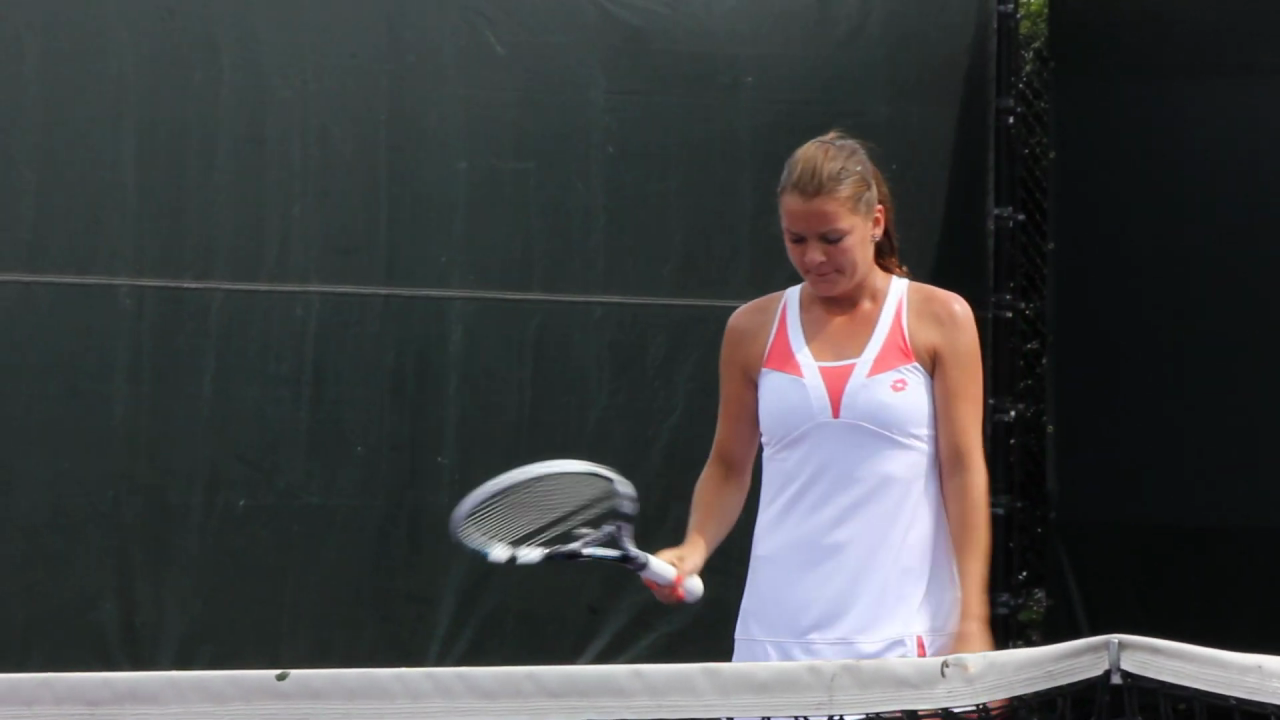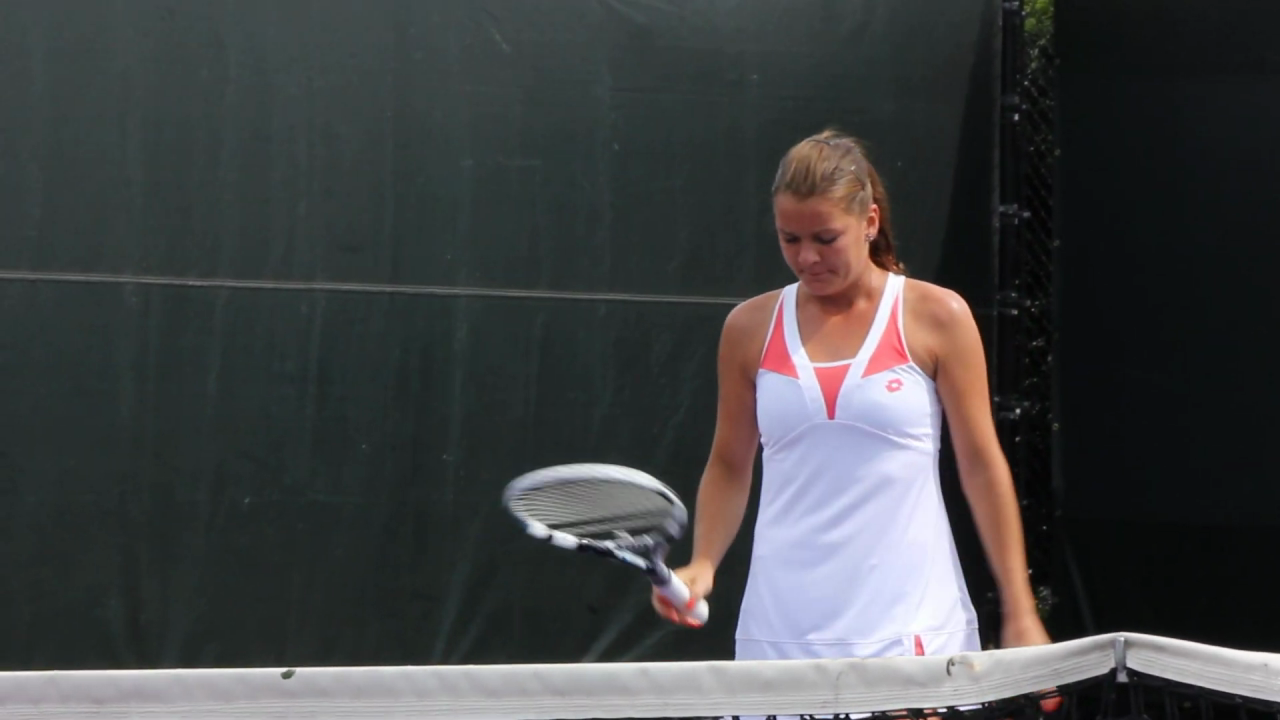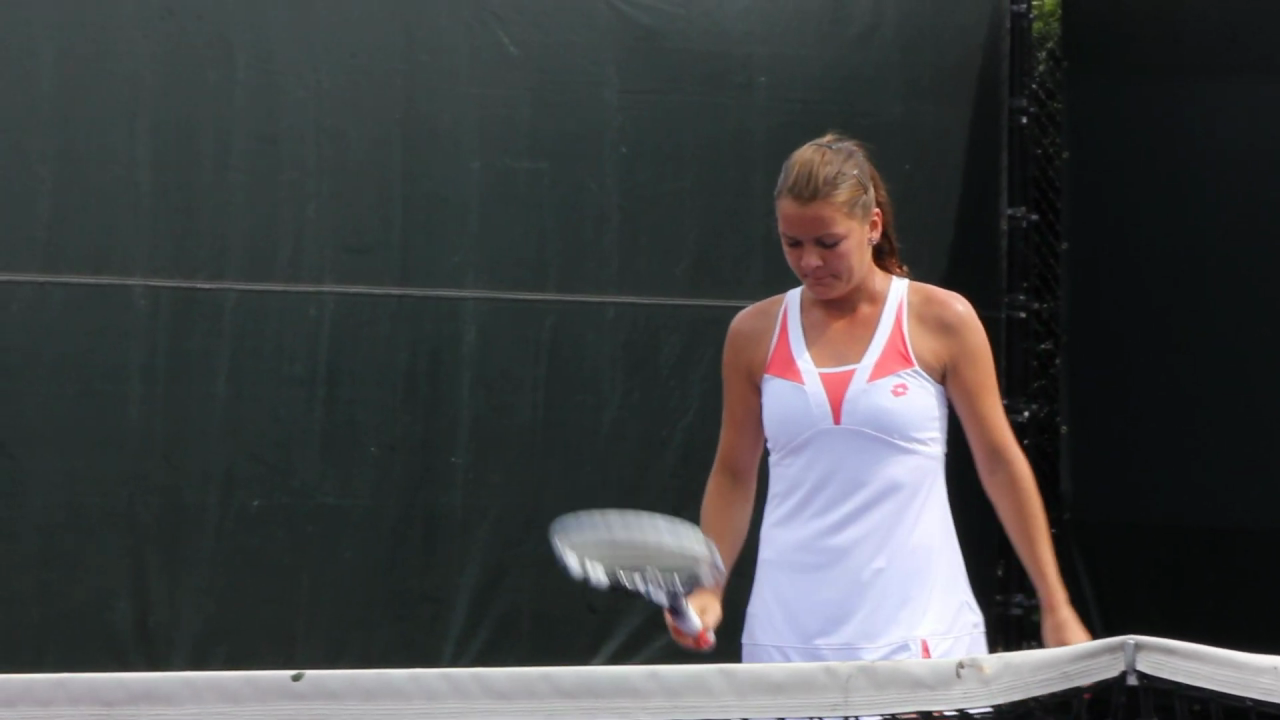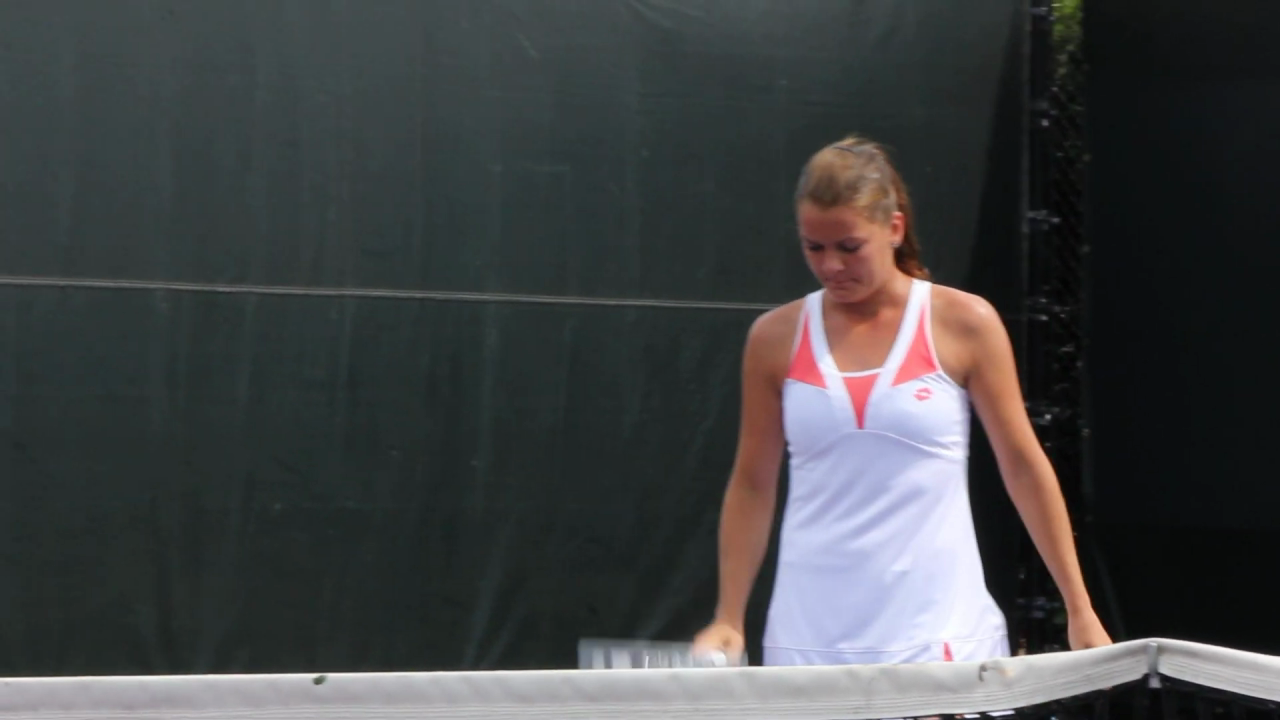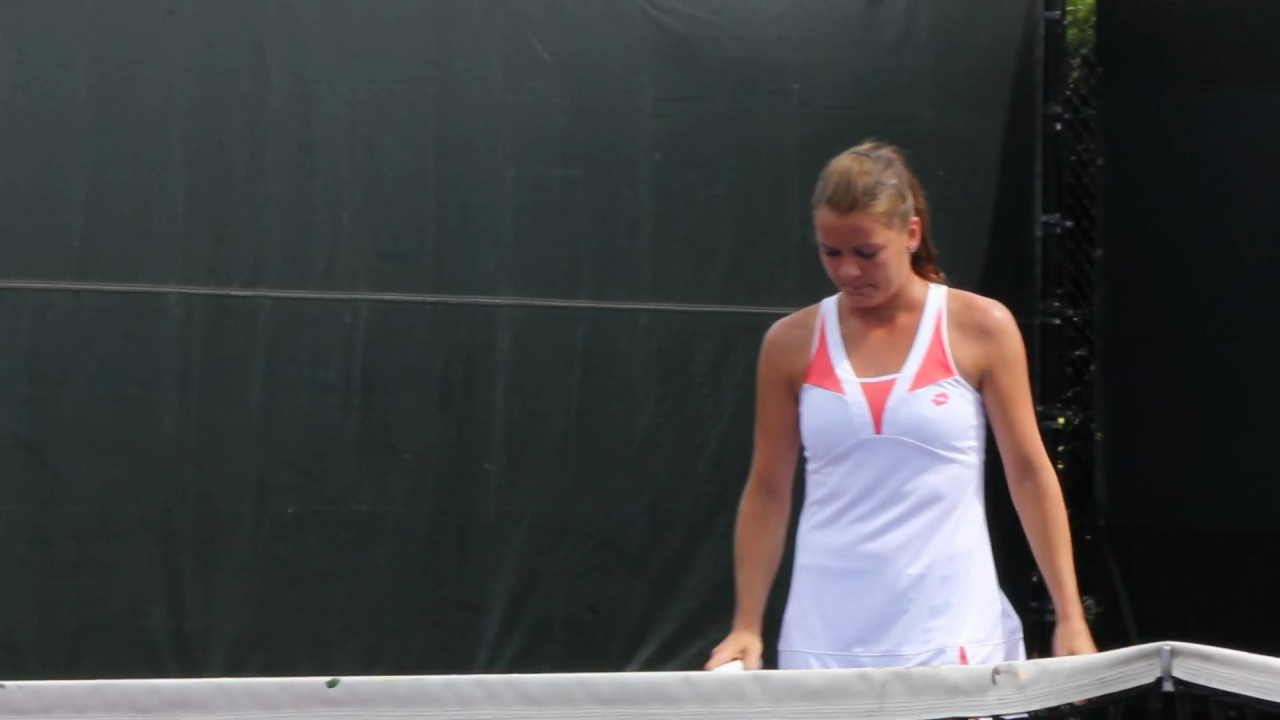
dt=0.1s
person 1, frame 1
left shoulder: (937, 318)
right shoulder: (751, 326)
left elbow: (965, 470)
right elbow: (728, 466)
left wrist: (969, 620)
right wrist: (692, 550)
left hip: (908, 627)
right hip: (778, 630)
person 1, frame 2
left shoulder: (938, 317)
right shoulder: (750, 326)
left elbow: (983, 465)
right elbow: (729, 465)
left wrist: (1020, 612)
right wrist: (702, 564)
left hip: (912, 627)
right hip: (786, 629)
person 1, frame 3
left shoulder: (943, 320)
right shoulder: (755, 332)
left elbow: (1001, 464)
right elbow: (733, 475)
left wrist: (1055, 607)
right wrist: (708, 588)
left hip: (917, 628)
right hip: (788, 633)
person 1, frame 4
left shoulder: (965, 323)
right shoulder: (775, 336)
left elbow: (1024, 467)
right elbow: (752, 483)
left wrist: (1079, 609)
right wrist: (728, 617)
left hip: (939, 632)
right hip: (809, 636)
person 1, frame 5
left shoulder: (981, 328)
right shoulder: (791, 342)
left elbow: (1031, 474)
right elbow: (768, 490)
left wrist: (1070, 615)
right wrist: (748, 625)
left hip: (955, 633)
right hip: (826, 638)
